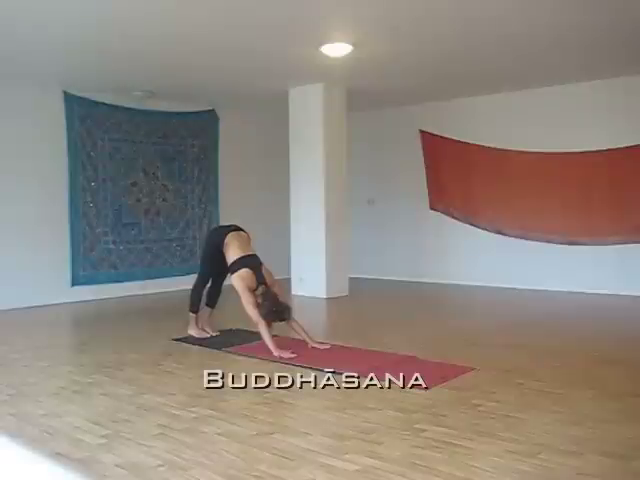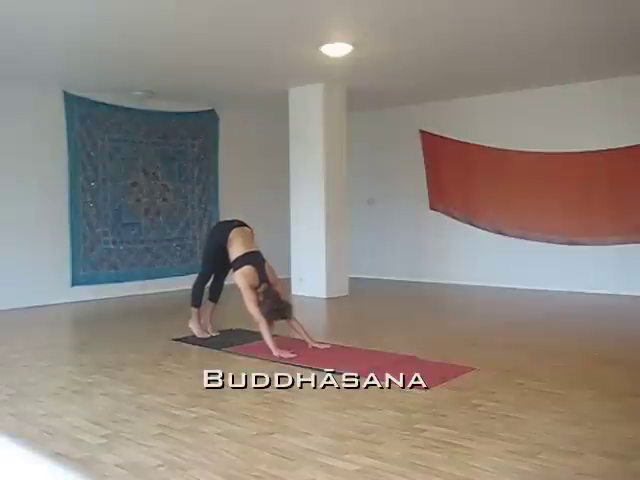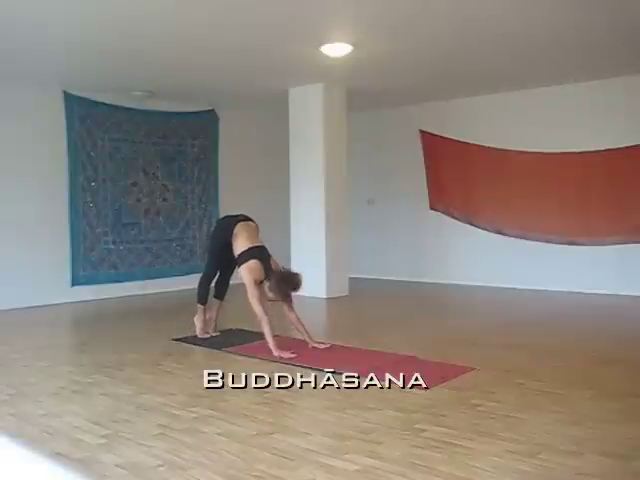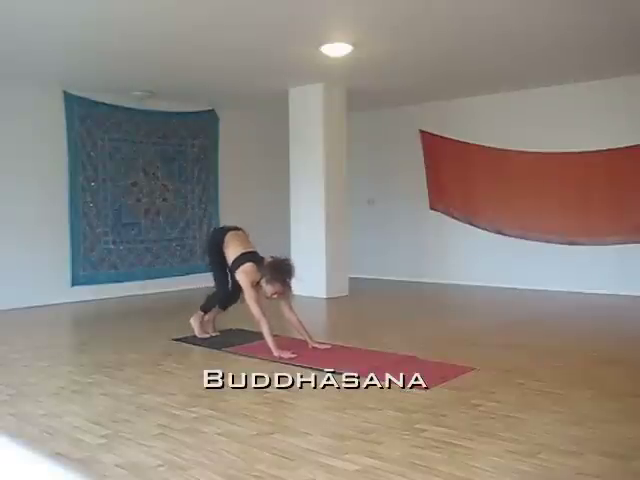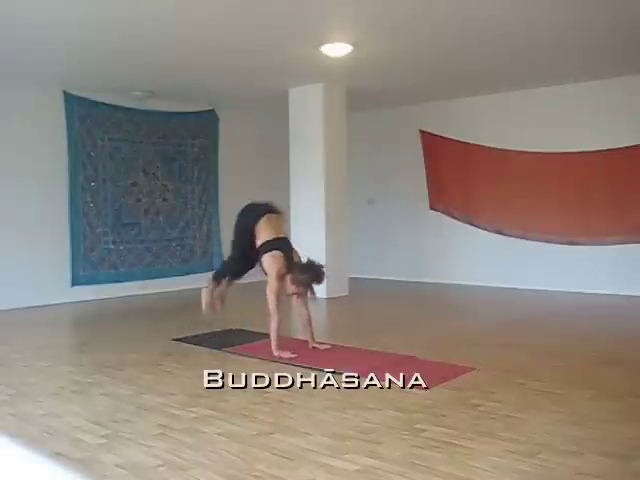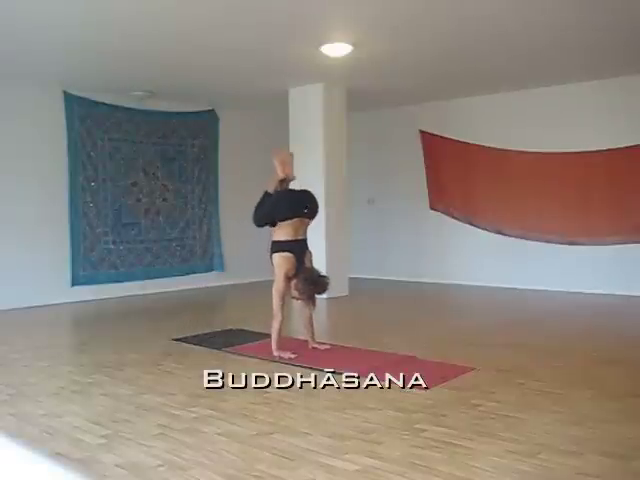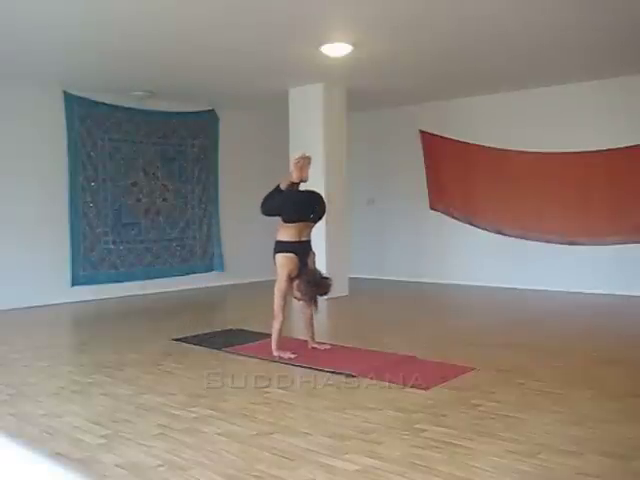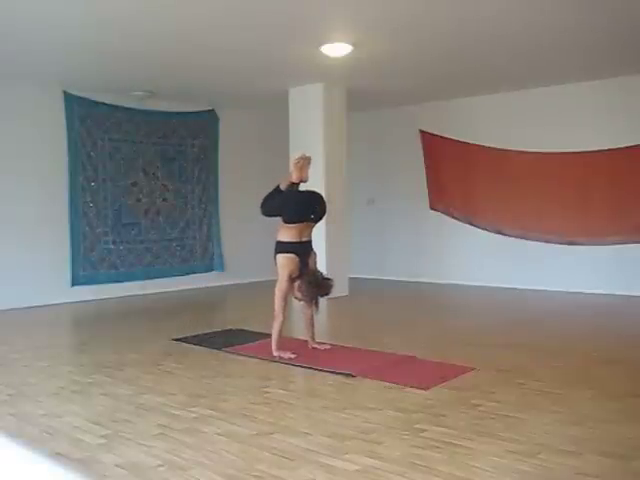
dt=0.5s
person 1, frame 1
left shoulder: (270, 283)
right shoulder: (243, 283)
left elbow: (288, 316)
right elbow: (259, 322)
left wrist: (311, 341)
right wrist: (275, 350)
right hip: (219, 238)
left knee: (217, 282)
right knee: (203, 281)
left ankle: (204, 321)
right ankle: (193, 325)
person 1, frame 2
left shoulder: (272, 282)
right shoulder: (246, 281)
left elbow: (289, 315)
right elbow: (260, 320)
left wrist: (310, 341)
right wrist: (275, 350)
right hip: (222, 234)
left knee: (220, 278)
right knee: (205, 276)
left ankle: (206, 318)
right ankle: (195, 320)
person 1, frame 3
left shoulder: (277, 275)
right shoulder: (251, 275)
left elbow: (290, 311)
right elbow: (262, 317)
left wrist: (310, 341)
right wrist: (275, 350)
right hip: (227, 228)
left knee: (225, 275)
right knee: (210, 273)
left ankle: (212, 316)
right ankle: (200, 316)
person 1, frame 4
left shoulder: (273, 277)
right shoulder: (247, 277)
left elbow: (289, 311)
right elbow: (260, 318)
left wrist: (310, 341)
right wrist: (275, 350)
right hip: (219, 240)
left knee: (235, 293)
right knee: (225, 292)
left ankle: (210, 319)
right ankle: (198, 318)
person 1, frame 5
left shoulder: (296, 268)
right shoulder: (275, 269)
left elbow: (302, 307)
right elbow: (273, 313)
left wrist: (312, 341)
right wrist: (276, 349)
right hip: (252, 215)
left knee: (245, 265)
right knee: (237, 262)
left ankle: (222, 287)
right ankle: (213, 286)
person 1, frame 6
left shoulder: (305, 274)
right shoulder: (284, 275)
left elbow: (307, 308)
right elbow: (277, 314)
left wrist: (312, 341)
right wrist: (275, 350)
right hip: (286, 207)
right knee: (259, 219)
left ankle: (284, 178)
right ankle: (282, 178)
person 1, frame 7
left shoulder: (307, 273)
right shoulder: (286, 275)
left elbow: (308, 309)
right elbow: (279, 315)
left wrist: (311, 341)
right wrist: (275, 350)
right hip: (294, 209)
person 1, frame 8
left shoulder: (309, 272)
right shoulder: (287, 275)
left elbow: (309, 308)
right elbow: (279, 314)
left wrist: (312, 341)
right wrist: (275, 350)
